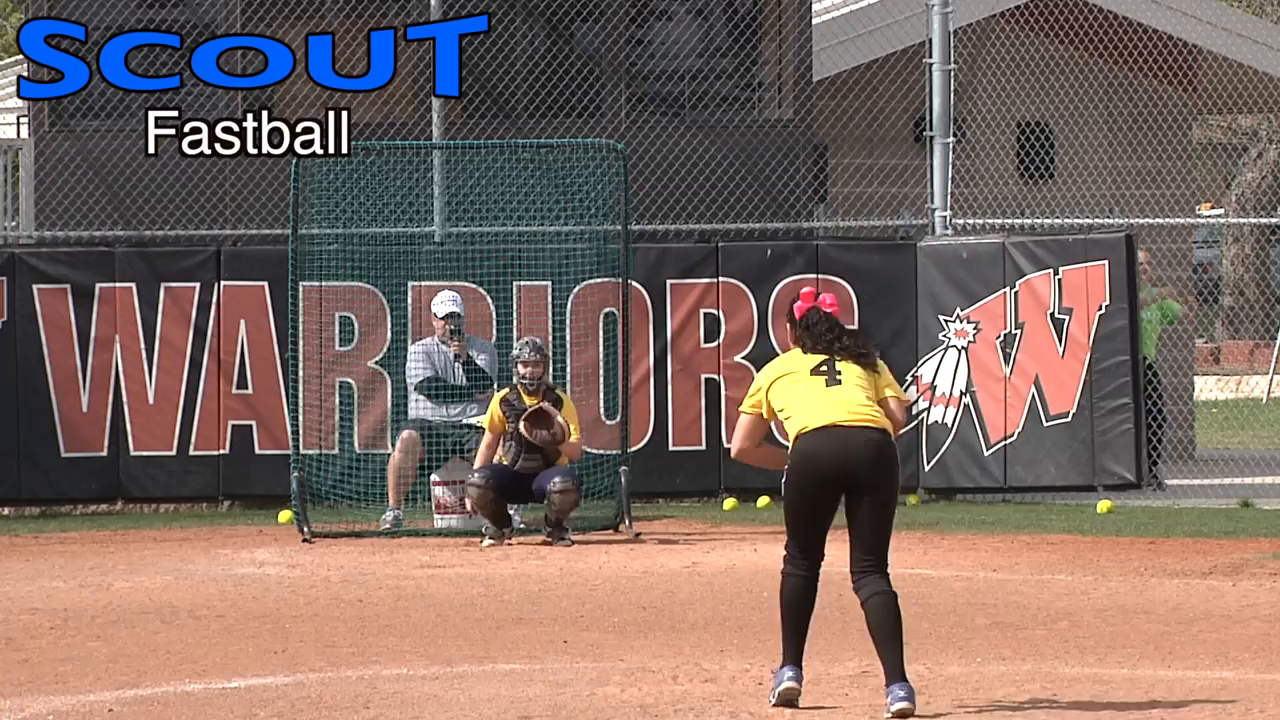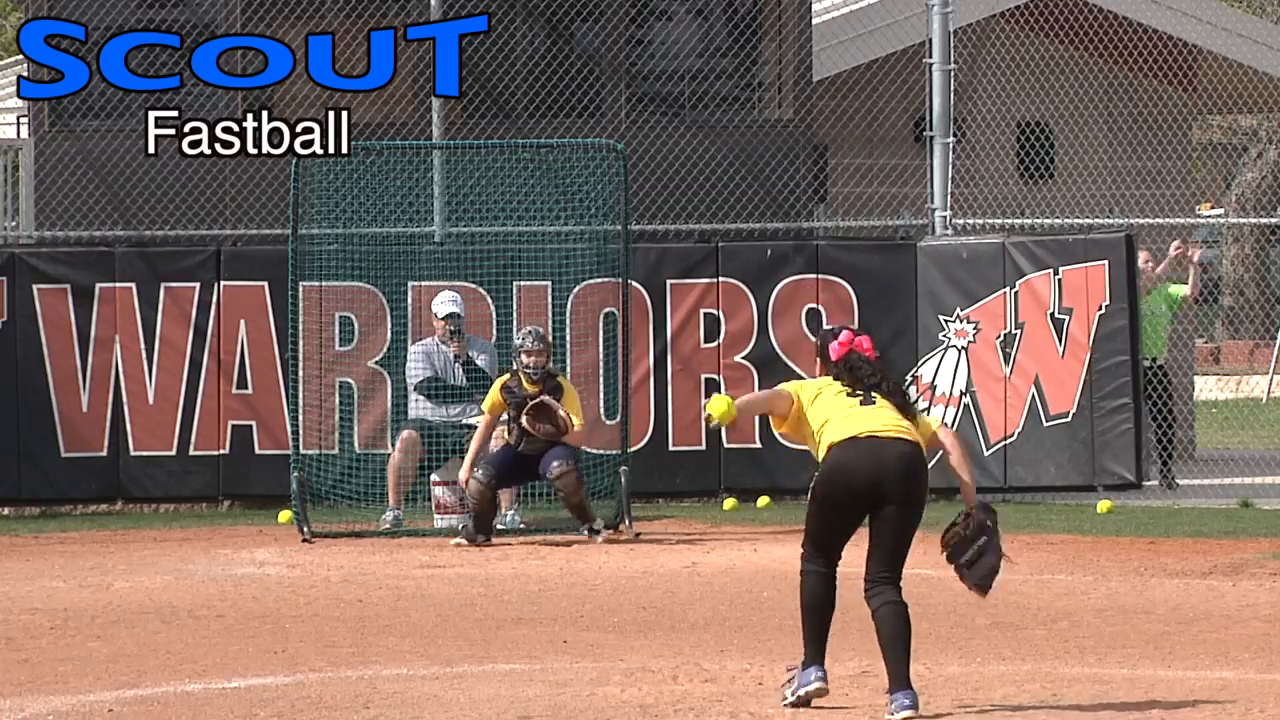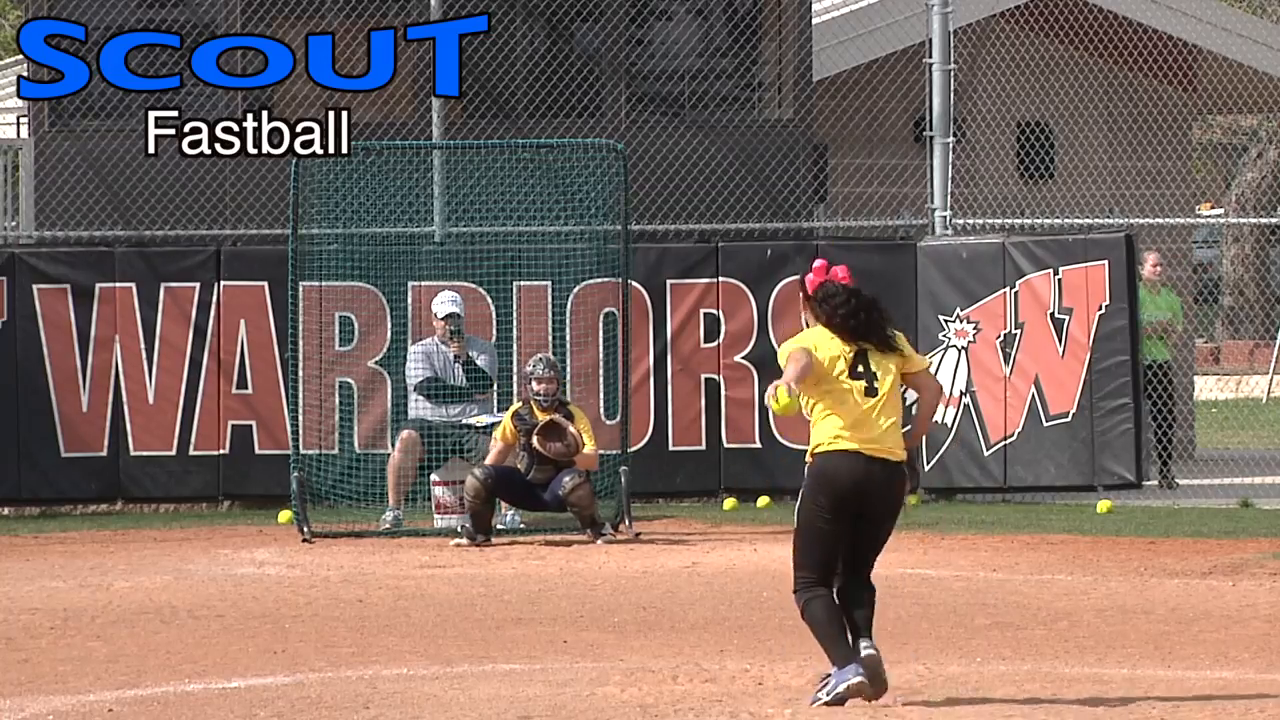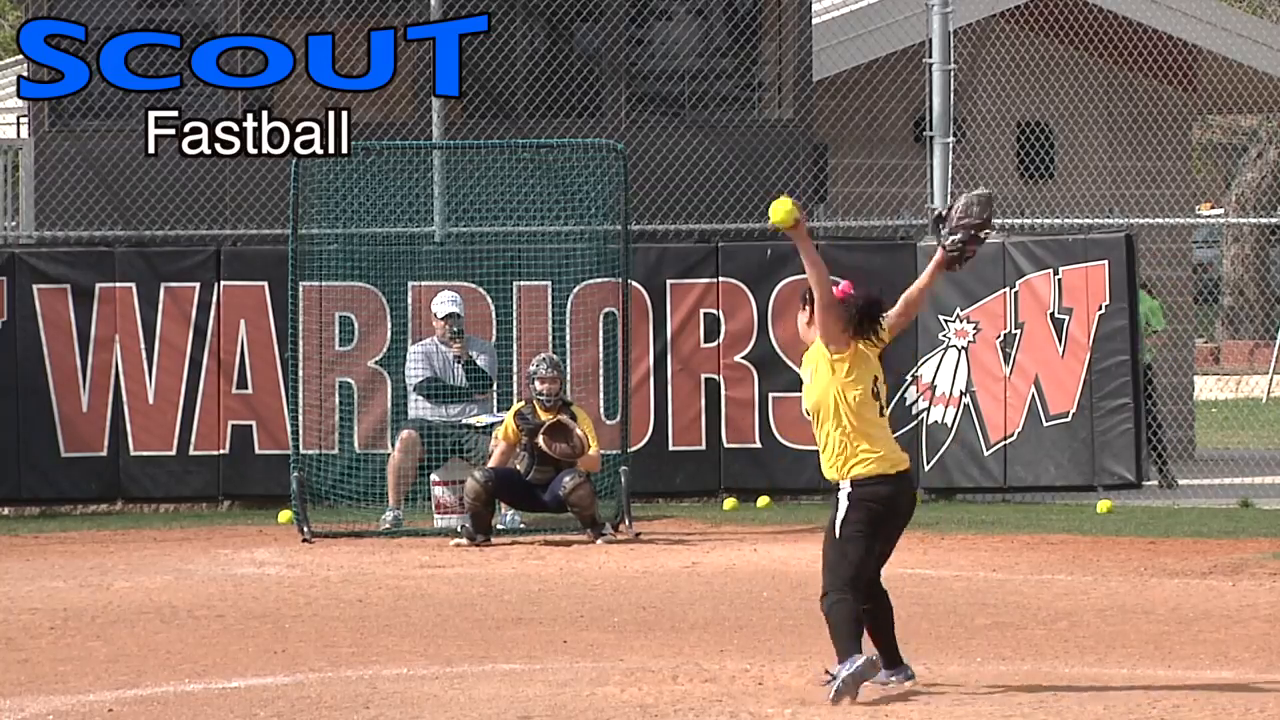
dt=0.3s
person 1, frame 1
left shoulder: (774, 371)
right shoulder: (865, 359)
left elbow: (740, 446)
right elbow: (899, 414)
left wrist: (788, 466)
left hip: (813, 451)
right hip: (873, 447)
left knee: (801, 563)
right knee: (870, 571)
left ankle: (789, 672)
person 1, frame 2
left shoulder: (803, 392)
right shoulder: (892, 398)
left elbow: (768, 397)
right elbow: (948, 440)
left wrist: (734, 408)
right wrist: (972, 502)
left hip: (846, 461)
right hip: (905, 460)
left knee: (818, 562)
right knee: (884, 583)
left ankle: (811, 670)
person 1, frame 3
left shoulder: (803, 345)
right shoulder: (887, 340)
left elbow: (799, 366)
right elbow: (931, 392)
left wrist: (784, 390)
right wrist: (909, 441)
left hip: (834, 469)
right hip: (890, 474)
left knee: (812, 584)
right knee: (856, 575)
left ankle: (845, 669)
right ankle: (864, 647)
person 1, frame 4
left shoulder: (834, 348)
right shoulder: (865, 344)
left elbow: (824, 293)
right elbow: (902, 309)
right wrist: (937, 265)
left hip: (865, 489)
right hip: (898, 486)
left knee: (840, 590)
right knee: (861, 576)
left ankle: (852, 659)
right ankle: (893, 666)
person 2, frame 1
left shoulder: (482, 348)
right shoulder: (419, 350)
left elbow: (484, 387)
right elbow: (430, 388)
left wrist: (465, 357)
right wrist: (471, 394)
left hip: (473, 426)
right hip: (429, 424)
right knee: (406, 440)
right ankle: (393, 511)
person 2, frame 2
left shoulder: (483, 348)
right shoulder: (419, 350)
left elbow: (483, 387)
right elbow: (430, 388)
left wrist: (465, 358)
right wrist: (471, 394)
left hip: (474, 426)
right hip: (430, 425)
right knee: (407, 439)
left ankle: (511, 512)
right ankle: (394, 510)
person 2, frame 3
left shoulder: (482, 348)
right shoulder: (419, 350)
left elbow: (484, 387)
right elbow: (429, 389)
left wrist: (465, 358)
right wrist: (472, 395)
left hip: (473, 426)
right hip: (429, 424)
right knee: (406, 439)
right ankle: (393, 511)
person 2, frame 4
left shoulder: (482, 348)
right shoulder: (419, 351)
left elbow: (484, 387)
right elbow: (428, 389)
left wrist: (466, 359)
right wrist: (470, 394)
left hip: (473, 427)
right hip: (429, 425)
right knee: (406, 439)
right ankle: (393, 511)
person 3, frame 1
left shoulder: (1157, 294)
left elbow: (1178, 316)
right elbow: (1138, 304)
right wrist: (1158, 295)
left hip: (1148, 363)
left knee: (1157, 418)
left ankle: (1151, 471)
person 3, frame 2
left shoulder: (1164, 290)
left elbow: (1192, 293)
right elbow: (1148, 284)
left wrist: (1194, 266)
right wrist: (1170, 260)
left hip: (1158, 365)
left knee: (1166, 421)
left ankle: (1166, 473)
person 3, frame 3
left shoulder: (1170, 298)
right shoulder: (1134, 294)
left elbow: (1176, 331)
left wrist: (1169, 334)
right wrist: (1152, 331)
left hip: (1161, 364)
left knee: (1164, 421)
left ankle: (1165, 472)
person 3, frame 4
left shoulder: (1146, 300)
left elbow: (1157, 332)
left wrist: (1146, 339)
left hip: (1140, 366)
left knee: (1150, 420)
left ankle: (1163, 472)
person 4, frame 1
left shoulder: (559, 401)
right shoulder: (503, 400)
left elbow: (576, 451)
right elbow: (489, 444)
left wrist: (557, 443)
right wrist: (472, 484)
left hip: (548, 471)
right hip: (511, 472)
left knee: (566, 485)
right knee: (479, 482)
left ankle: (555, 529)
right ankle: (500, 528)
person 4, frame 2
left shoulder: (561, 387)
right shoulder: (504, 385)
left elbow: (578, 437)
right elbow: (487, 425)
right wrist: (468, 463)
left hip: (552, 451)
right hip: (518, 453)
left knee: (563, 470)
right knee: (481, 478)
left ankle: (590, 523)
right ankle: (478, 530)
person 4, frame 3
left shoulder: (573, 416)
right shoulder: (517, 413)
left elbow: (593, 463)
right elbow: (500, 451)
right wrist: (479, 484)
left hip: (559, 488)
right hip: (526, 484)
left knee: (576, 481)
right knee: (479, 477)
left ankle: (595, 528)
right ankle: (477, 532)
person 4, frame 4
left shoulder: (576, 417)
right shoulder: (519, 413)
left elbow: (596, 464)
right elbow: (503, 451)
right wrist: (480, 487)
left hip: (560, 489)
right hip: (525, 485)
left knee: (576, 481)
right knee: (479, 480)
left ankle: (595, 529)
right ankle: (478, 532)
